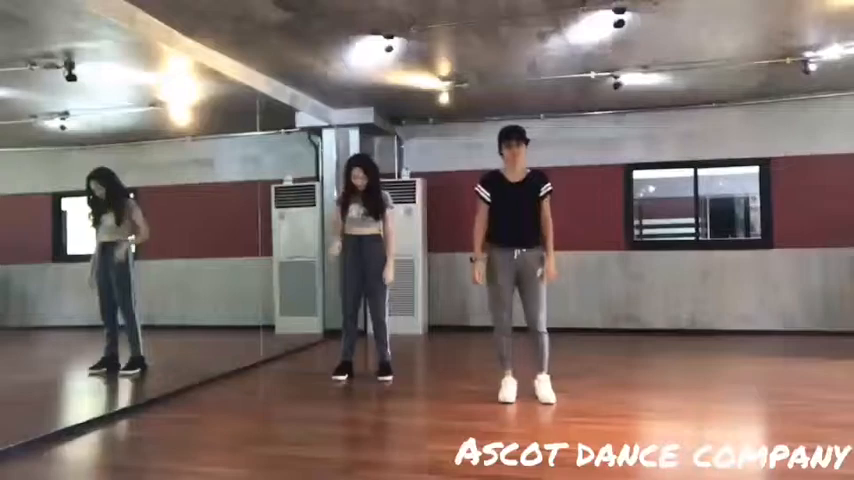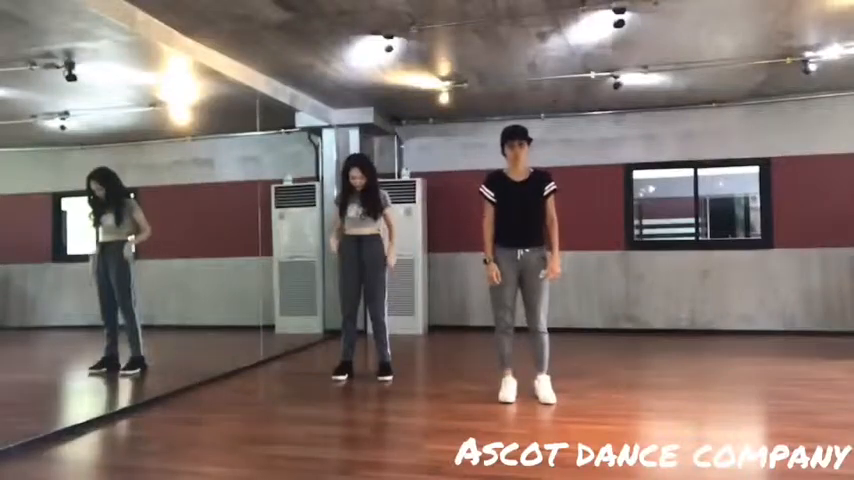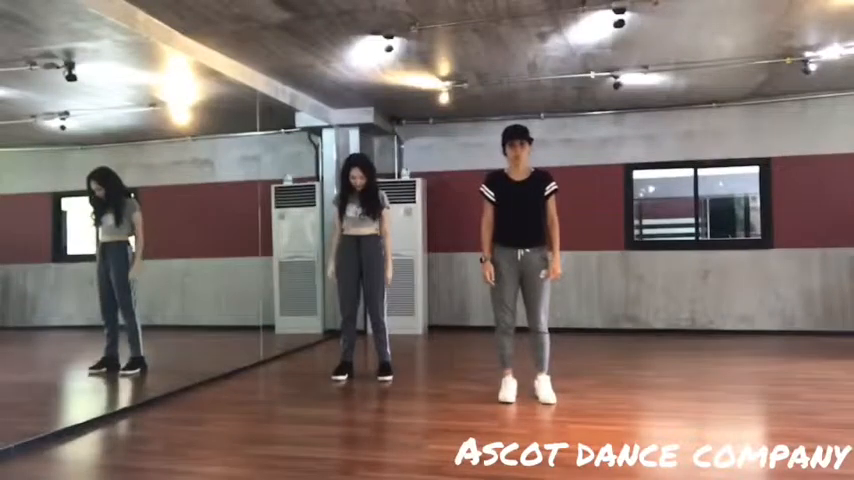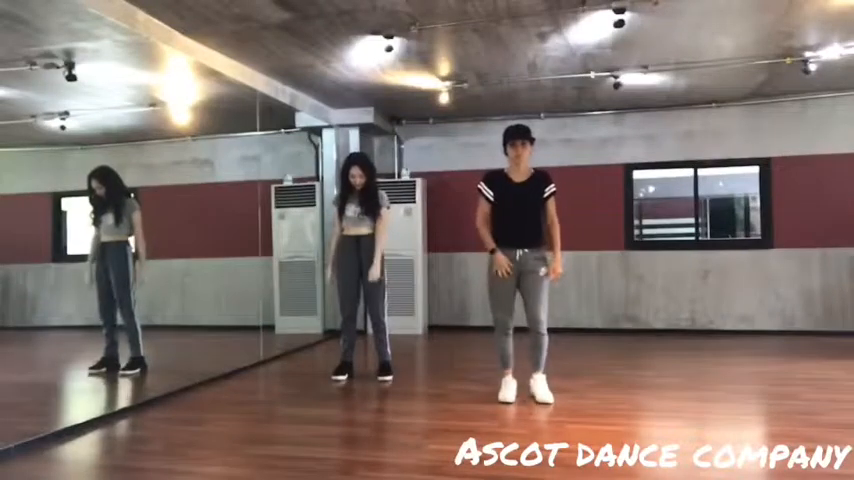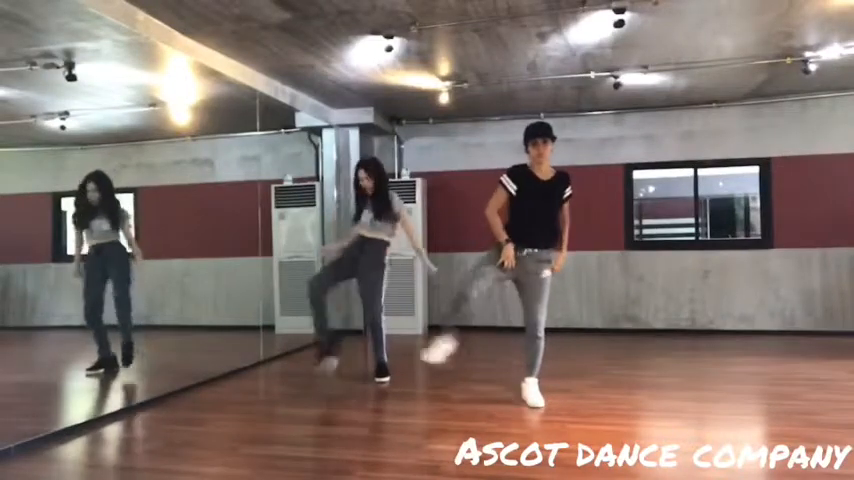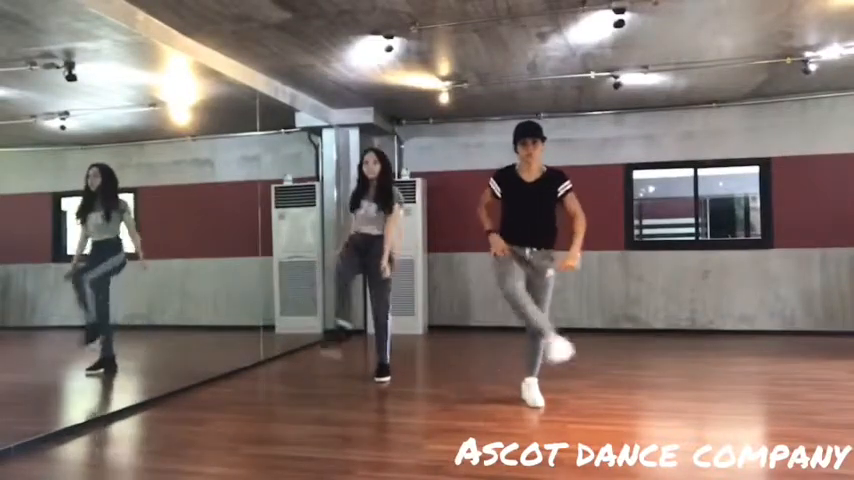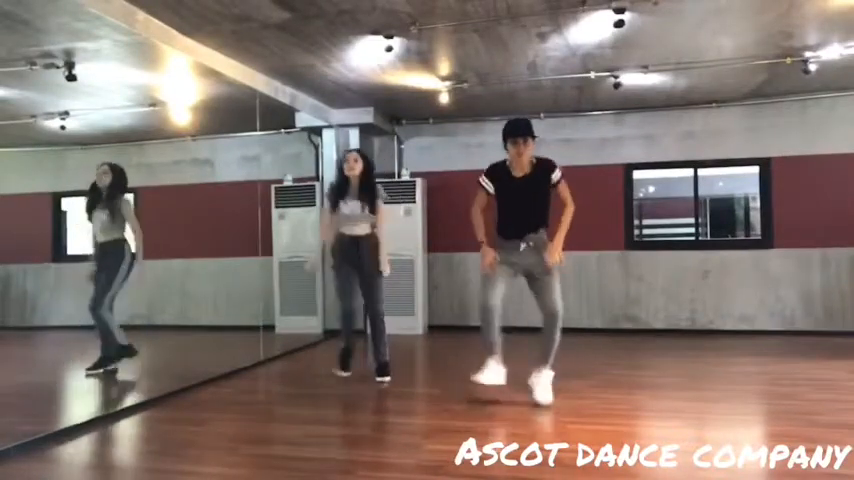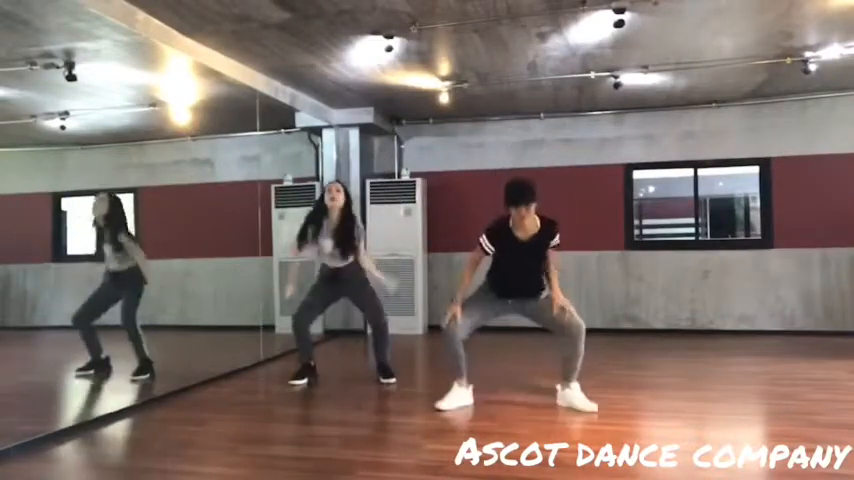
dt=0.4s
person 1, frame 1
left shoulder: (539, 180)
right shoulder: (490, 181)
left elbow: (546, 220)
right elbow: (481, 221)
left wrist: (550, 257)
right wrist: (477, 258)
left hip: (532, 255)
right hip: (500, 255)
left knee: (537, 320)
right knee: (502, 320)
left ankle: (542, 377)
right ankle: (508, 378)
person 1, frame 2
left shoulder: (543, 179)
right shoulder: (493, 181)
left elbow: (551, 219)
right elbow: (488, 222)
left wrist: (555, 255)
right wrist: (489, 259)
left hip: (535, 255)
right hip: (503, 255)
left knee: (538, 321)
right knee: (503, 320)
left ankle: (542, 378)
right ankle: (507, 378)
person 1, frame 3
left shoulder: (543, 179)
right shoulder: (494, 181)
left elbow: (552, 219)
right elbow: (487, 222)
left wrist: (556, 256)
right wrist: (486, 259)
left hip: (536, 255)
right hip: (504, 255)
left knee: (539, 321)
right knee: (504, 320)
left ankle: (542, 378)
right ankle: (508, 378)
person 1, frame 4
left shoulder: (543, 180)
right shoulder: (492, 180)
left elbow: (552, 221)
right elbow: (481, 221)
left wrist: (557, 256)
right wrist: (494, 252)
left hip: (534, 256)
right hip: (503, 256)
left knee: (538, 320)
right knee: (503, 322)
left ankle: (538, 377)
right ankle: (508, 378)
person 1, frame 5
left shoulder: (563, 181)
right shoulder: (515, 174)
left elbow: (564, 217)
right elbow: (491, 210)
left wrist: (563, 251)
right wrist: (506, 243)
left hip: (540, 258)
right hip: (511, 252)
left knee: (536, 324)
right knee: (465, 292)
left ankle: (531, 382)
right ankle: (446, 339)
person 1, frame 6
left shoulder: (556, 179)
right shoulder: (503, 177)
left elbow: (578, 216)
right elbow: (482, 206)
left wrist: (575, 250)
right wrist: (492, 234)
left hip: (542, 256)
right hip: (510, 250)
left knee: (537, 322)
right knee: (512, 290)
left ankle: (530, 382)
right ankle: (553, 339)
person 1, frame 7
left shoulder: (547, 169)
right shoulder: (495, 173)
left elbow: (568, 205)
right elbow: (477, 209)
left wrist: (557, 242)
right wrist: (483, 245)
left hip: (538, 248)
right hip: (504, 249)
left knee: (553, 311)
right knee: (489, 304)
left ankle: (542, 373)
right ankle: (495, 364)
person 1, frame 8
left shoulder: (549, 229)
right shoulder: (496, 232)
left elbow: (549, 263)
right elbow: (473, 263)
left wrist: (556, 291)
right wrist: (457, 301)
left hip: (533, 296)
right hip: (493, 294)
left knee: (575, 327)
right knee: (452, 329)
left ankle: (568, 389)
right ankle: (462, 388)
person 2, frame 1
left shoulder: (382, 197)
right shoulder: (345, 198)
left elbow: (389, 231)
right elbow: (339, 228)
left wrist: (390, 263)
right wrist: (336, 241)
left hip: (374, 249)
right hip: (351, 250)
left knee: (378, 309)
right knee: (349, 308)
left ankle: (384, 361)
right ankle: (346, 361)
person 2, frame 2
left shoulder: (380, 196)
right shoulder: (343, 197)
left elbow: (391, 225)
left wrist: (393, 247)
right wrist: (333, 236)
left hip: (372, 248)
right hip: (349, 250)
left knee: (377, 308)
right knee: (348, 308)
left ankle: (384, 361)
right ankle: (346, 361)
person 2, frame 3
left shoulder: (378, 197)
right shoulder: (342, 198)
left elbow: (386, 232)
right elbow: (338, 229)
left wrist: (388, 264)
right wrist: (333, 260)
left hip: (371, 248)
right hip: (347, 250)
left knee: (376, 308)
right knee: (347, 309)
left ankle: (384, 361)
right ankle: (346, 361)
person 2, frame 4
left shoulder: (378, 197)
right shoulder: (342, 197)
left elbow: (381, 232)
right elbow: (337, 231)
left wrist: (377, 262)
right wrist: (331, 262)
left hip: (369, 249)
right hip: (347, 251)
left knee: (376, 309)
right knee: (347, 309)
left ankle: (385, 362)
right ankle: (346, 361)
person 2, frame 5
left shoulder: (391, 201)
right shoulder: (363, 200)
left elbow: (410, 231)
left wrist: (424, 258)
right wrist: (339, 246)
left hip: (374, 254)
right hip: (355, 250)
left knee: (372, 311)
right knee: (316, 286)
left ankle: (380, 363)
right ankle: (327, 343)
person 2, frame 6
left shoulder: (391, 194)
right shoulder: (358, 193)
left elbow: (391, 227)
left wrist: (385, 258)
right wrist: (343, 249)
left hip: (378, 248)
right hip: (356, 243)
left knee: (380, 308)
right knee: (343, 270)
left ankle: (383, 363)
right ankle: (342, 327)
person 2, frame 7
left shoulder: (374, 191)
right shoulder: (336, 191)
left elbow: (380, 225)
right elbow: (327, 224)
left wrist: (383, 256)
left hip: (367, 248)
right hip: (343, 248)
left knee: (376, 307)
right knee: (348, 302)
left ankle: (382, 363)
right ankle: (347, 349)
person 2, frame 8
left shoulder: (353, 225)
right shoulder: (315, 224)
left elbow: (362, 257)
right elbow: (300, 252)
left wrist: (381, 277)
right wrist: (290, 284)
left hip: (353, 276)
right hip: (327, 278)
left knee: (379, 320)
right knee: (299, 320)
left ankle: (383, 366)
right ankle: (307, 367)
person 3, frame 1
left shoulder: (128, 204)
right shoulder: (100, 208)
left elbow: (144, 233)
right elbow: (99, 238)
left wrist: (126, 244)
right wrist: (93, 266)
left hip: (119, 256)
right hip: (102, 257)
left knee: (126, 307)
right knee: (107, 309)
left ankle: (137, 357)
right ankle: (110, 357)
person 3, frame 2
left shoulder: (128, 204)
right shoulder: (100, 207)
left elbow: (147, 230)
left wrist: (131, 243)
right wrist: (95, 254)
left hip: (118, 255)
right hip: (102, 256)
left knee: (126, 307)
right knee: (107, 310)
left ankle: (137, 358)
right ankle: (110, 357)
person 3, frame 3
left shoulder: (128, 204)
right shoulder: (101, 208)
left elbow: (140, 235)
right elbow: (101, 236)
left wrist: (136, 264)
right wrist: (98, 260)
left hip: (120, 254)
right hip: (103, 256)
left knee: (126, 307)
right knee: (107, 310)
left ankle: (137, 358)
right ankle: (110, 357)
person 3, frame 4
left shoulder: (129, 205)
right shoulder: (100, 207)
left elbow: (138, 235)
right elbow: (96, 237)
left wrist: (140, 263)
right wrist: (90, 264)
left hip: (120, 254)
right hip: (103, 256)
left knee: (126, 307)
right knee: (106, 310)
left ankle: (137, 358)
right ankle: (110, 357)
person 3, frame 5
left shoulder: (118, 212)
right shoulder: (82, 213)
left elbow: (130, 238)
right elbow: (79, 241)
left wrist: (137, 254)
right wrist: (77, 264)
left hip: (116, 255)
right hip: (93, 259)
left knee: (122, 301)
right knee: (91, 311)
left ankle: (127, 343)
right ankle: (106, 357)
person 3, frame 6
left shoulder: (119, 204)
right shoulder: (87, 207)
left elbow: (133, 231)
right elbow: (83, 238)
left wrist: (140, 256)
right wrist: (74, 263)
left hip: (113, 251)
right hip: (96, 253)
left knee: (82, 278)
left ankle: (93, 326)
right ankle: (107, 357)
person 3, frame 7
left shoulder: (119, 202)
right shoulder: (96, 204)
left elbow: (137, 230)
left wrist: (138, 257)
right wrist: (96, 267)
left hip: (118, 255)
right hip: (102, 258)
left knee: (101, 307)
right knee: (98, 308)
left ankle: (124, 347)
right ankle: (109, 357)
person 3, frame 8
left shoulder: (118, 234)
right shoulder: (103, 231)
left elbow: (140, 257)
left wrist: (144, 283)
left hip: (130, 281)
right hip: (111, 280)
left knee: (128, 321)
right knee: (80, 319)
left ankle: (145, 363)
right ankle: (100, 361)
